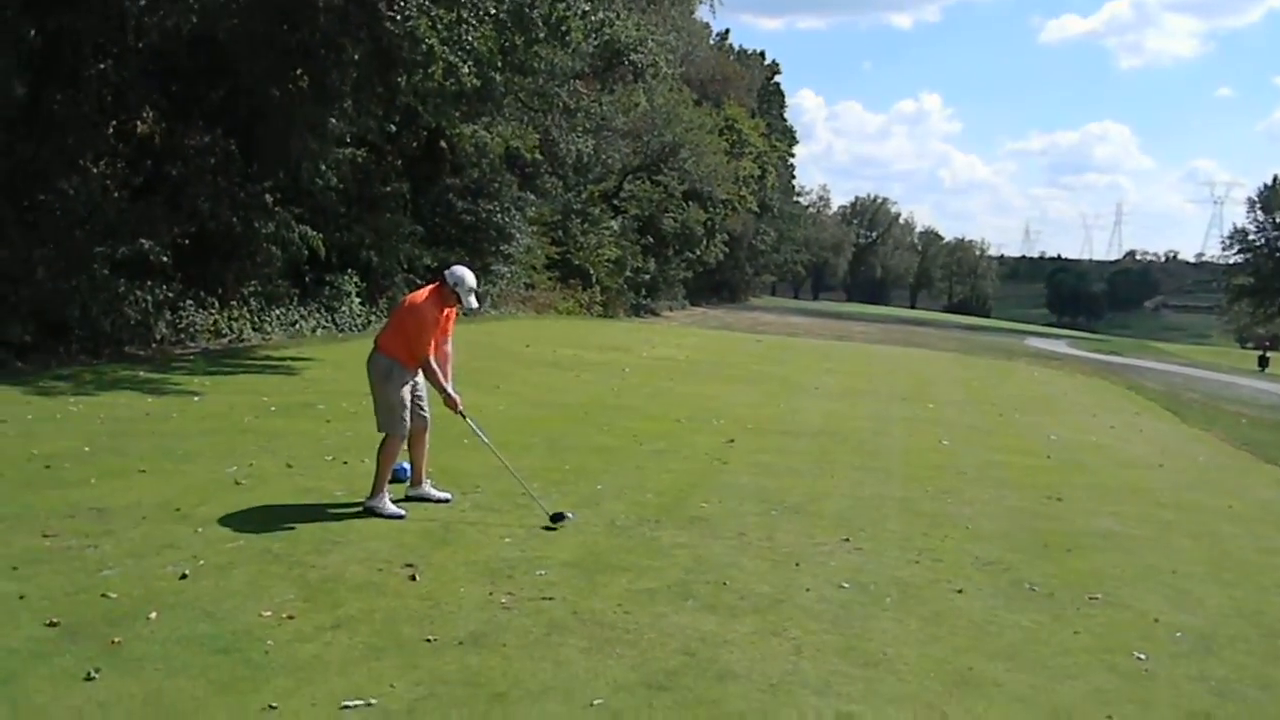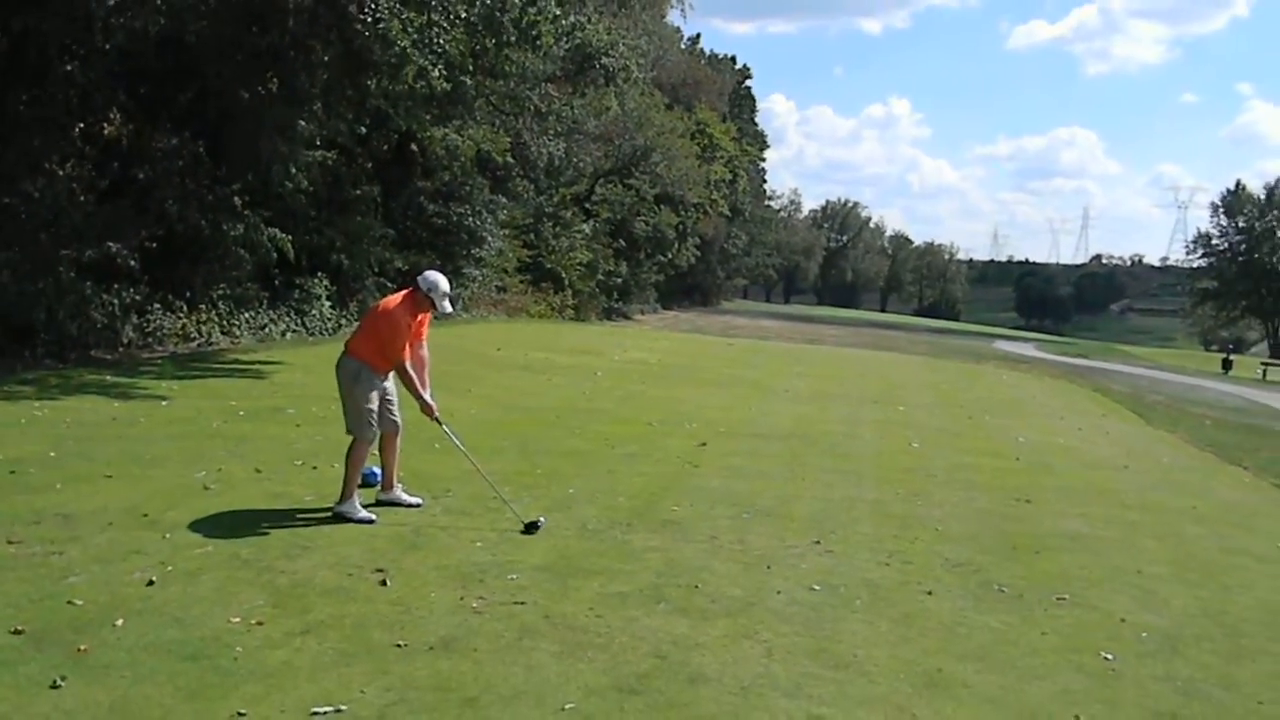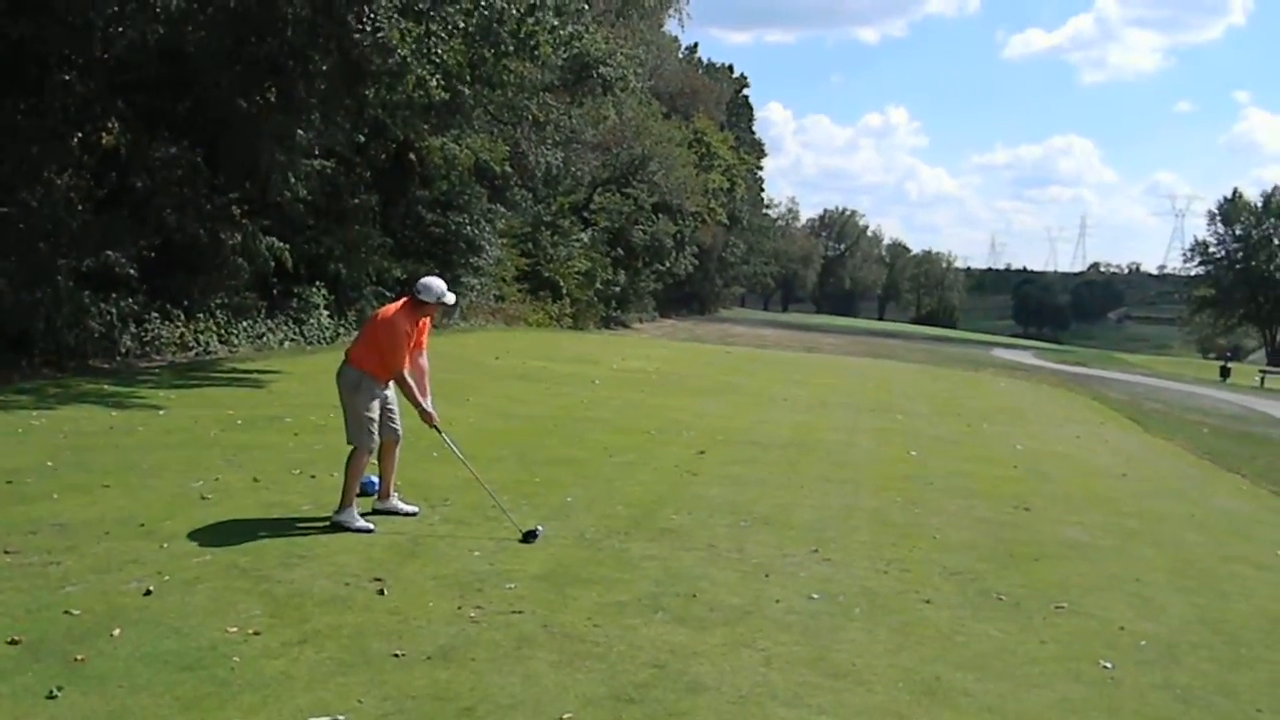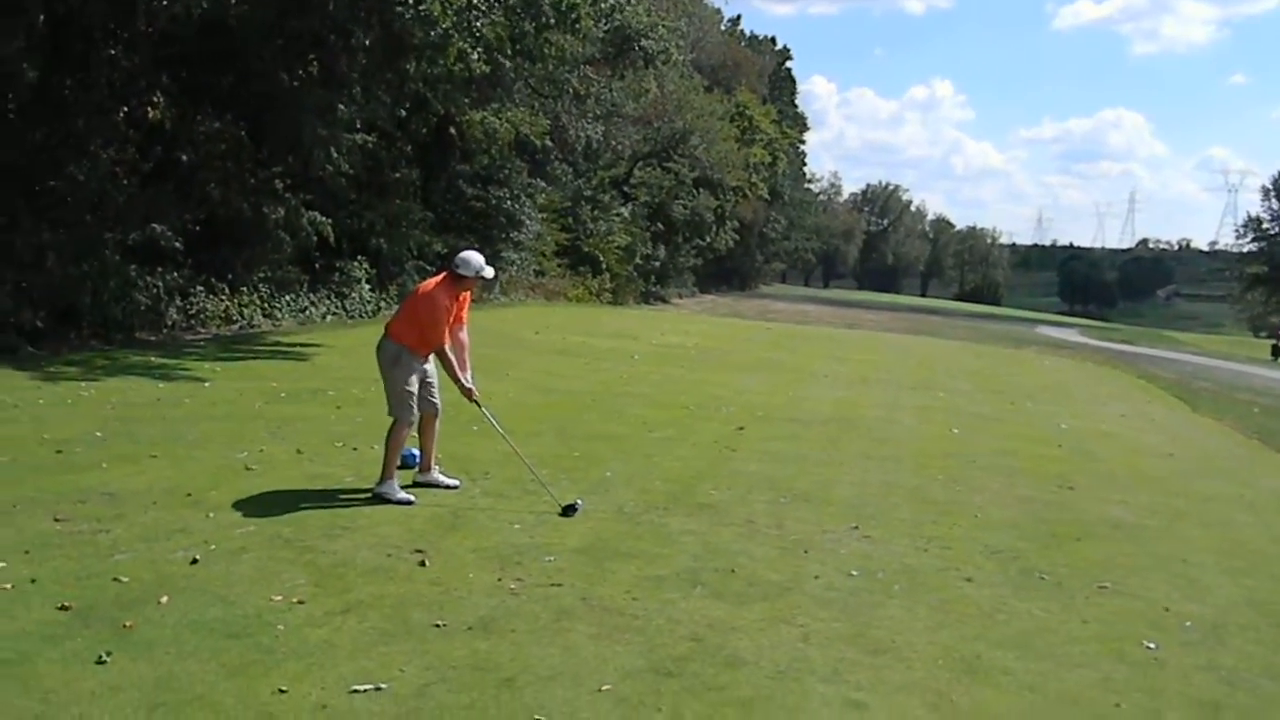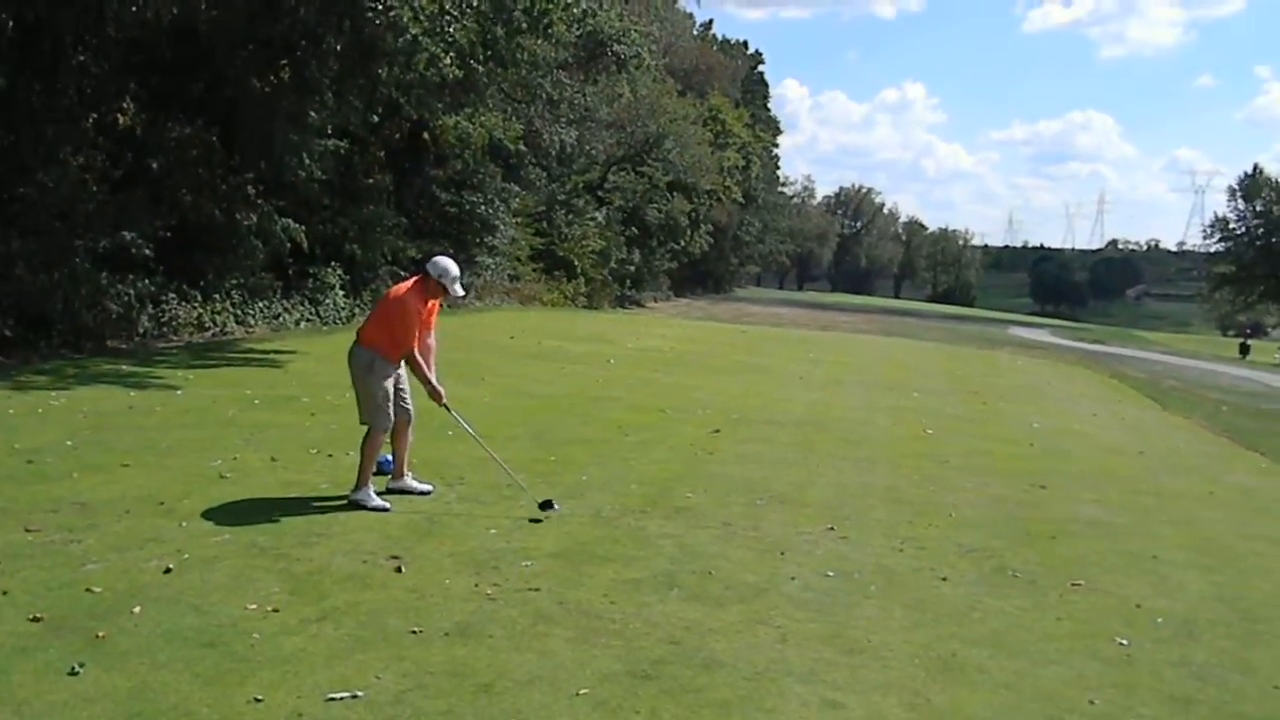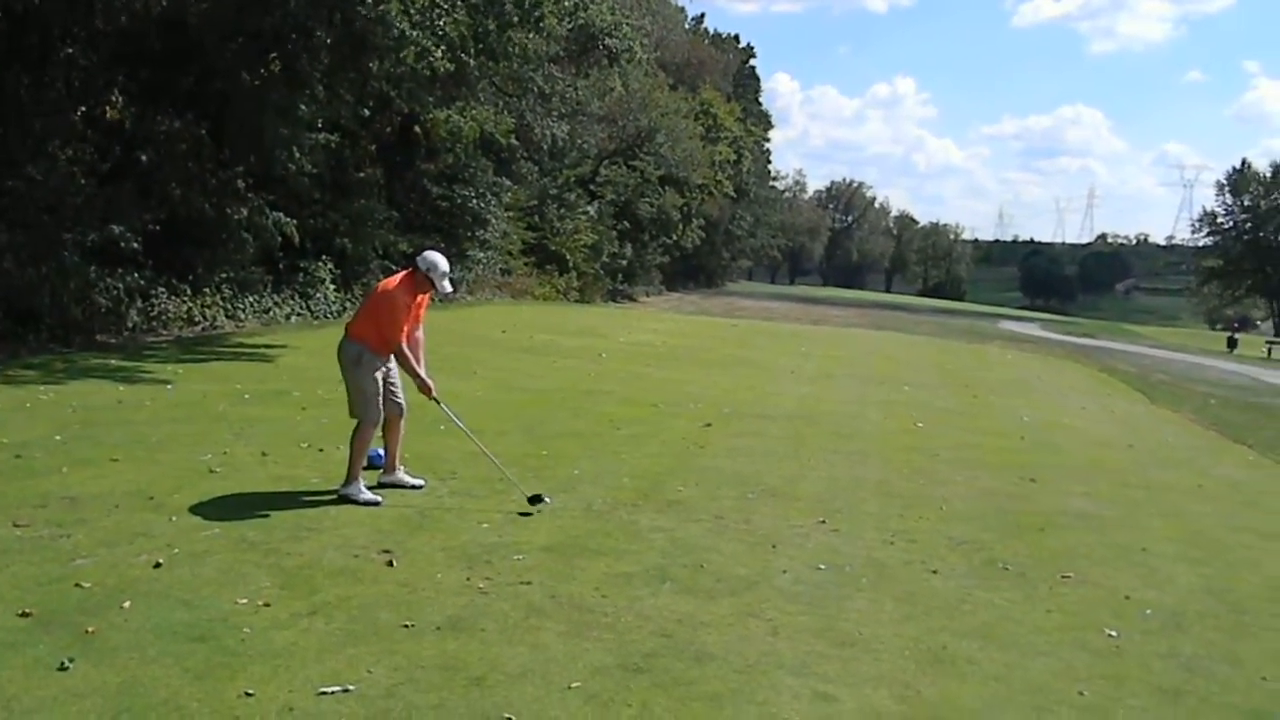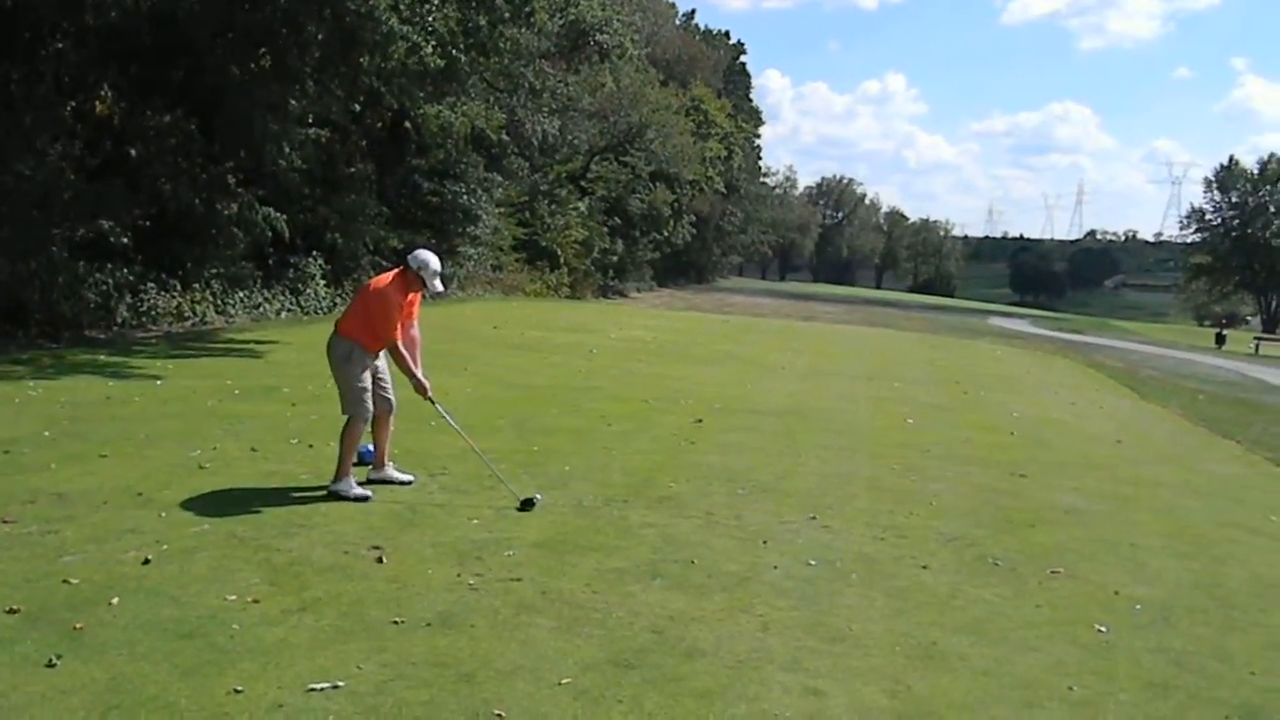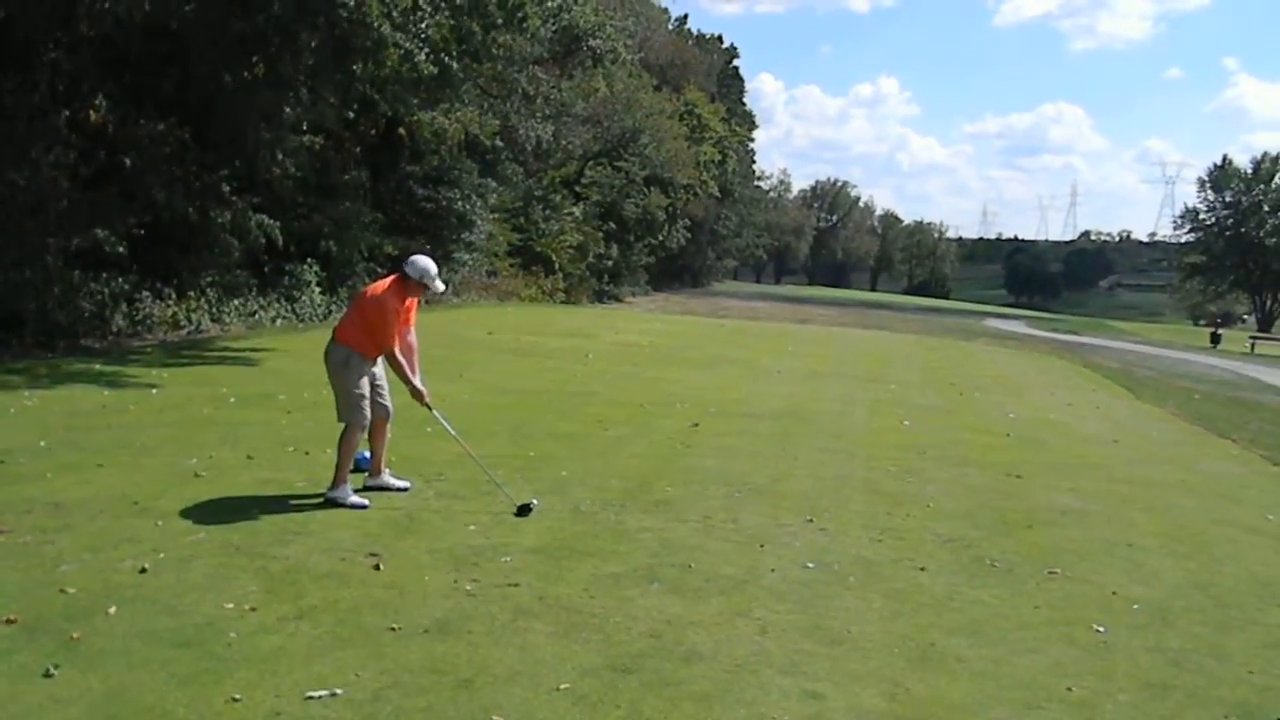
dt=0.3s
person 1, frame 1
left shoulder: (447, 305)
right shoulder: (421, 307)
left elbow: (444, 345)
right elbow: (427, 360)
left wrist: (449, 385)
right wrist: (446, 393)
left hip: (410, 366)
right hip: (389, 365)
left knee: (421, 424)
right knee: (398, 430)
left ankle: (418, 485)
right ankle: (377, 497)
person 1, frame 2
left shoulder: (421, 310)
right shoulder: (395, 313)
left elbow: (420, 349)
right elbow: (402, 366)
left wrist: (426, 391)
right wrist: (421, 400)
left hip: (380, 370)
right hip: (358, 369)
left knee: (392, 428)
right knee: (366, 434)
left ankle: (389, 489)
right ankle: (346, 502)
person 1, frame 3
left shoulder: (422, 318)
right shoulder: (396, 322)
left elbow: (419, 358)
right elbow: (401, 374)
left wrist: (427, 399)
right wrist: (421, 408)
left hip: (381, 380)
right hip: (359, 378)
left knee: (392, 437)
right knee: (366, 444)
left ankle: (386, 498)
right ankle: (345, 511)
person 1, frame 4
left shoulder: (461, 293)
right shoulder: (435, 297)
left elbow: (459, 332)
right elbow: (442, 348)
left wrist: (467, 374)
right wrist: (460, 383)
left hip: (420, 353)
right hip: (398, 352)
left knee: (431, 411)
right knee: (406, 416)
left ankle: (427, 471)
right ankle: (386, 483)
person 1, frame 5
left shoulder: (431, 297)
right shoulder: (406, 300)
left elbow: (427, 338)
right elbow: (411, 352)
left wrist: (432, 378)
right wrist: (430, 385)
left hip: (392, 359)
right hip: (371, 358)
left knee: (404, 418)
right knee: (381, 423)
left ankle: (400, 478)
right ankle: (362, 490)
person 1, frame 6
left shoulder: (421, 290)
right shoulder: (394, 294)
left elbow: (415, 331)
right elbow: (399, 346)
left wrist: (421, 371)
right wrist: (419, 379)
left hip: (382, 353)
right hip: (360, 353)
left knee: (396, 411)
right knee: (371, 417)
left ankle: (392, 471)
right ankle: (352, 484)
person 1, frame 7
left shoulder: (412, 288)
right shoulder: (387, 293)
left elbow: (411, 328)
right elbow: (395, 345)
left wrist: (418, 371)
right wrist: (415, 379)
left hip: (371, 349)
right hip: (349, 348)
left knee: (385, 406)
right knee: (362, 412)
left ankle: (381, 467)
right ankle: (342, 480)
person 1, frame 8
left shoulder: (409, 294)
right shoulder: (384, 299)
left elbow: (408, 335)
right elbow: (392, 352)
left wrist: (416, 377)
right wrist: (412, 385)
left hip: (369, 355)
right hip: (347, 356)
left knee: (382, 413)
right knee: (359, 420)
left ankle: (377, 474)
right ankle: (338, 487)
